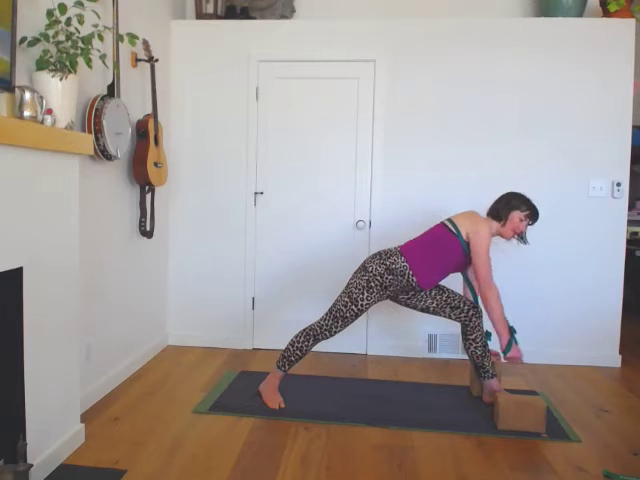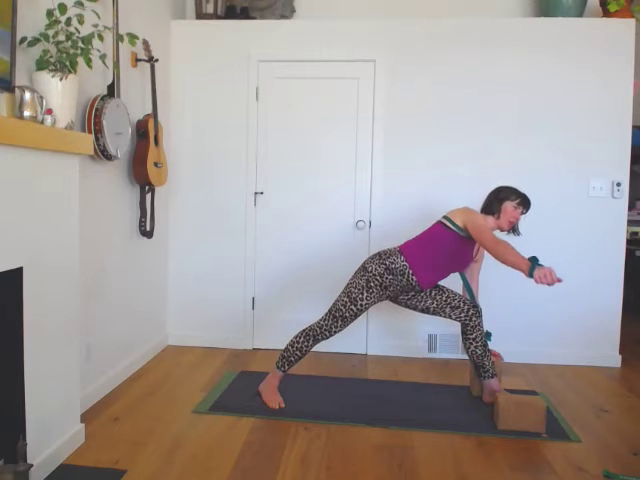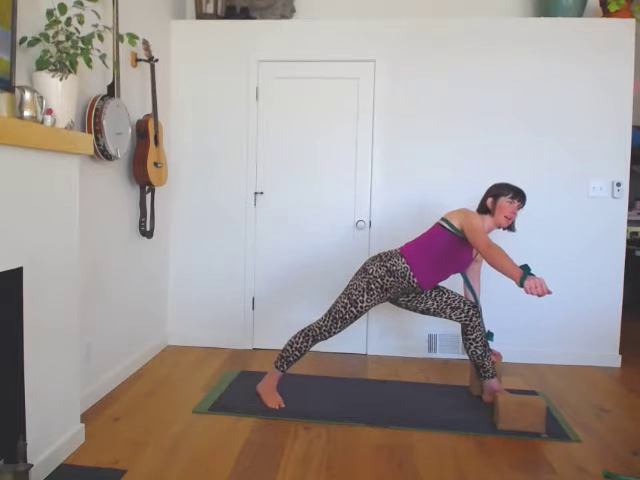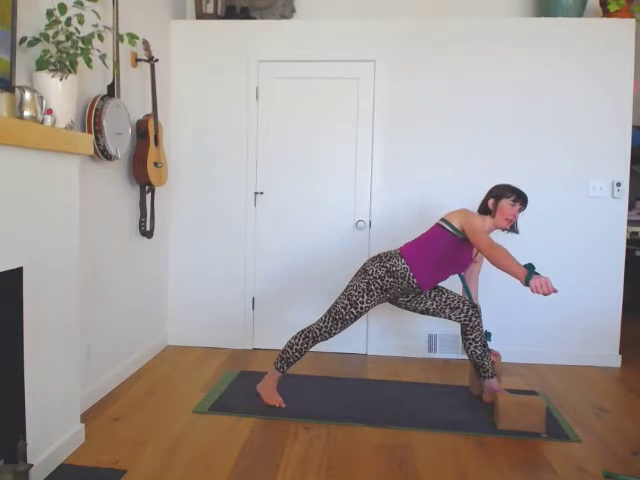
dt=0.7s
person 1, frame 1
left shoulder: (477, 243)
right shoulder: (477, 224)
left elbow: (472, 294)
right elbow: (487, 288)
left wrist: (480, 344)
right wrist: (506, 339)
left hip: (408, 286)
right hip: (385, 270)
left knee: (470, 311)
right knee: (329, 325)
left ankle: (490, 386)
right ankle: (271, 381)
person 1, frame 2
left shoulder: (478, 249)
right shoulder: (468, 215)
left elbow: (470, 296)
right elbow: (495, 245)
left wrist: (480, 344)
right wrist: (531, 268)
left hip: (410, 288)
right hip: (387, 270)
left knee: (470, 312)
right knee: (329, 325)
left ankle: (490, 386)
right ankle: (271, 381)
person 1, frame 3
left shoulder: (477, 251)
right shoulder: (467, 217)
left elbow: (472, 299)
right elbow: (490, 249)
left wrist: (482, 343)
right wrist: (523, 277)
left hip: (411, 289)
right hip: (387, 272)
left knee: (469, 312)
right knee: (328, 325)
left ankle: (490, 385)
right ankle: (269, 381)
person 1, frame 4
left shoulder: (475, 253)
right shoulder: (467, 218)
left elbow: (471, 299)
right elbow: (492, 250)
left wrist: (481, 345)
right wrist: (528, 276)
left hip: (409, 290)
right hip: (387, 272)
left knee: (469, 312)
right knee: (327, 327)
left ankle: (490, 385)
right ankle: (269, 381)
